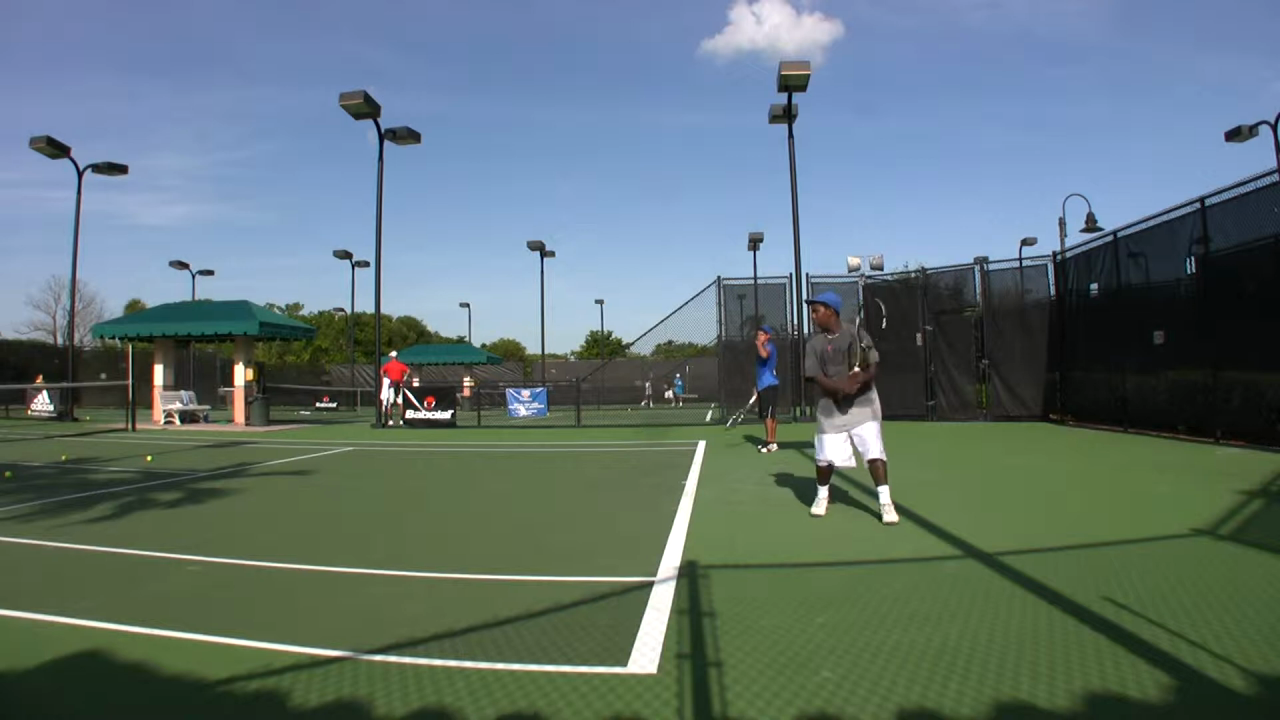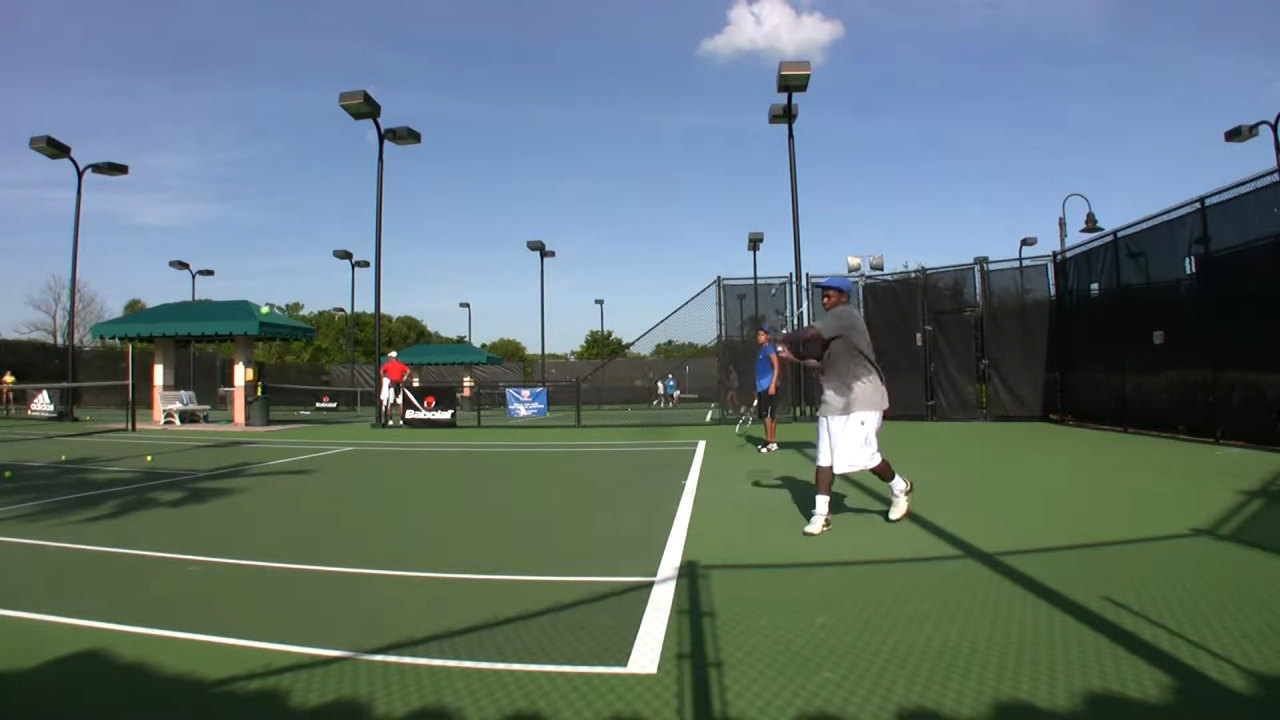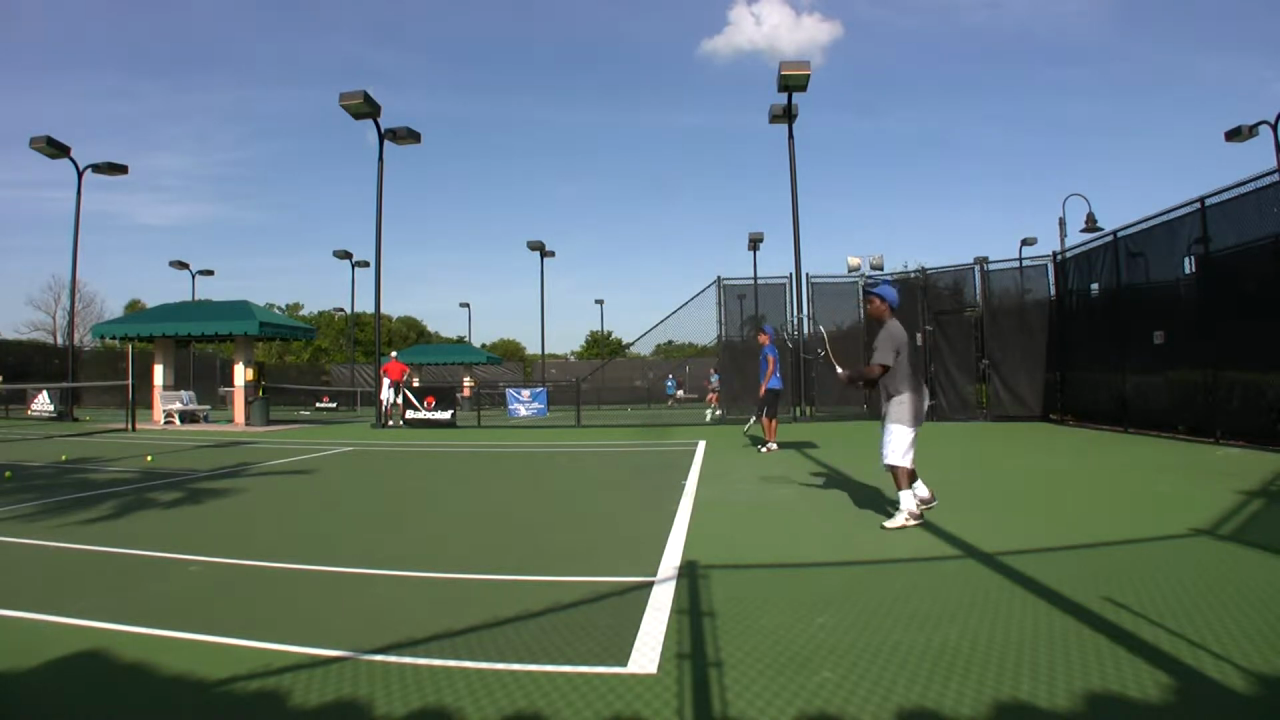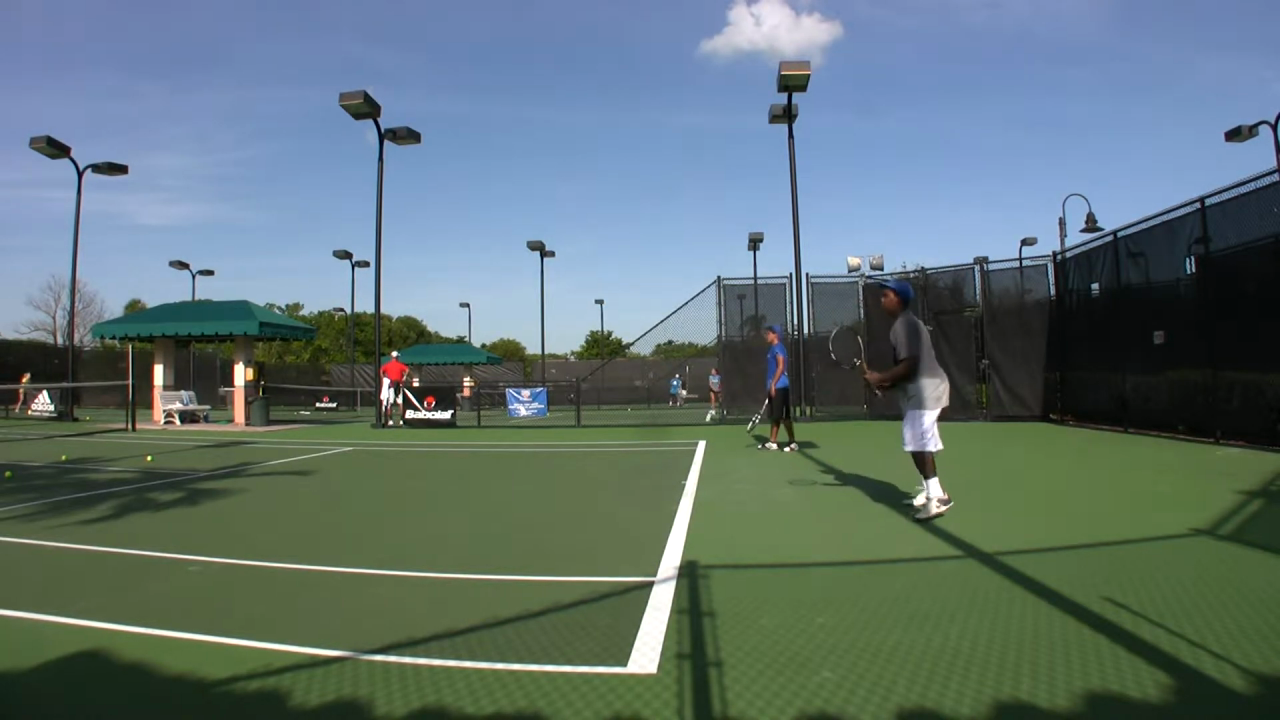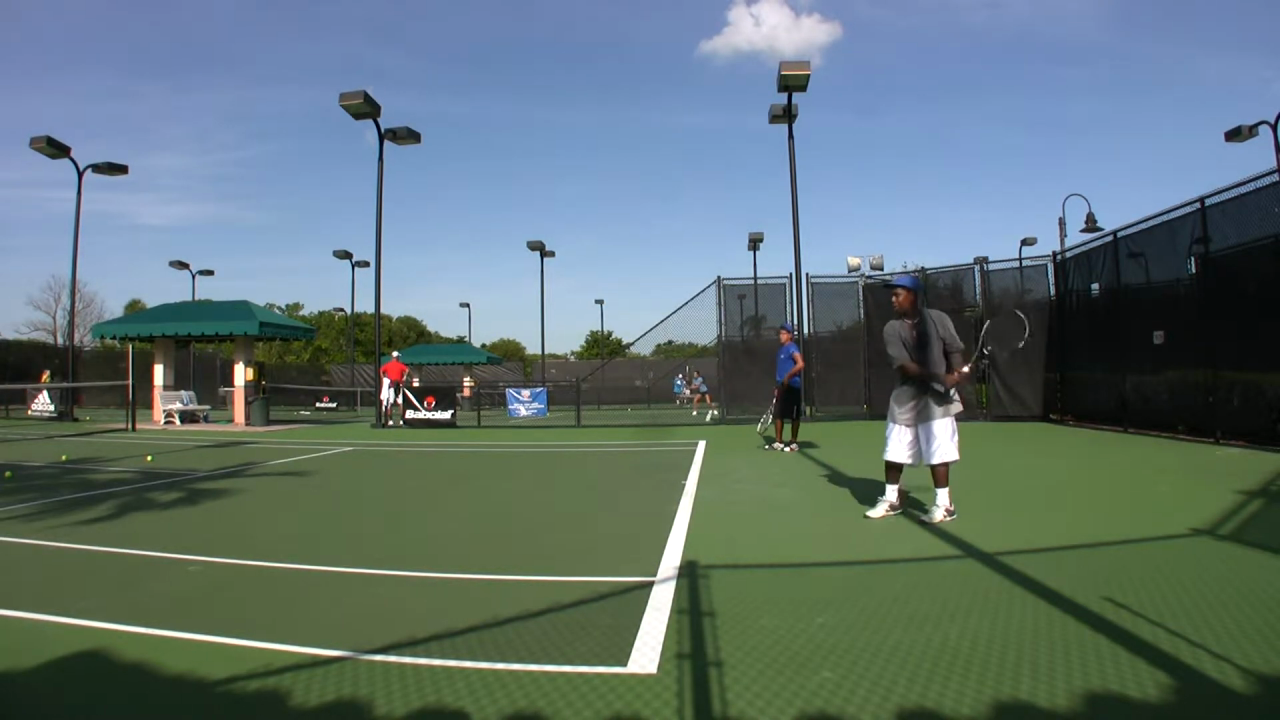
dt=0.7s
person 1, frame 1
left shoulder: (858, 335)
right shoulder: (814, 343)
left elbow: (872, 370)
right elbow: (817, 378)
left wrist: (858, 380)
right wrist: (841, 387)
left hip: (863, 406)
right hip: (831, 408)
left knee: (874, 451)
right knee: (825, 458)
left ankle: (886, 503)
right ankle: (822, 495)
person 1, frame 2
left shoulder: (845, 316)
right shoulder: (835, 320)
left elbow: (808, 334)
right elbow: (825, 366)
left wrist: (786, 339)
right wrist: (797, 358)
left hip: (860, 399)
right hip: (836, 402)
left knee: (863, 455)
right knee: (825, 458)
left ankle: (900, 488)
right ankle: (821, 515)
person 1, frame 3
left shoulder: (889, 333)
right shoulder: (893, 331)
left elbow: (875, 371)
left wrist: (850, 376)
right wrist: (861, 380)
left hip: (904, 403)
right hip: (897, 402)
left knee: (895, 455)
right knee: (898, 454)
left ankle: (909, 510)
right ankle: (922, 494)
person 1, frame 4
left shoulder: (906, 325)
right shoulder: (903, 324)
left elbow: (909, 365)
left wrist: (881, 378)
right wrist: (889, 382)
left hip: (926, 388)
right hip: (918, 389)
left knee: (918, 442)
right knee: (915, 444)
left ankle: (938, 497)
right ankle: (928, 490)
person 1, frame 5
left shoulder: (939, 319)
right shoulder: (891, 328)
left elbow: (955, 352)
right elbow: (904, 365)
left wrist: (955, 374)
right wrist: (937, 377)
left hip: (937, 397)
right hip: (906, 397)
left knee: (937, 453)
right knee: (894, 451)
left ankle: (944, 505)
right ankle: (891, 500)
